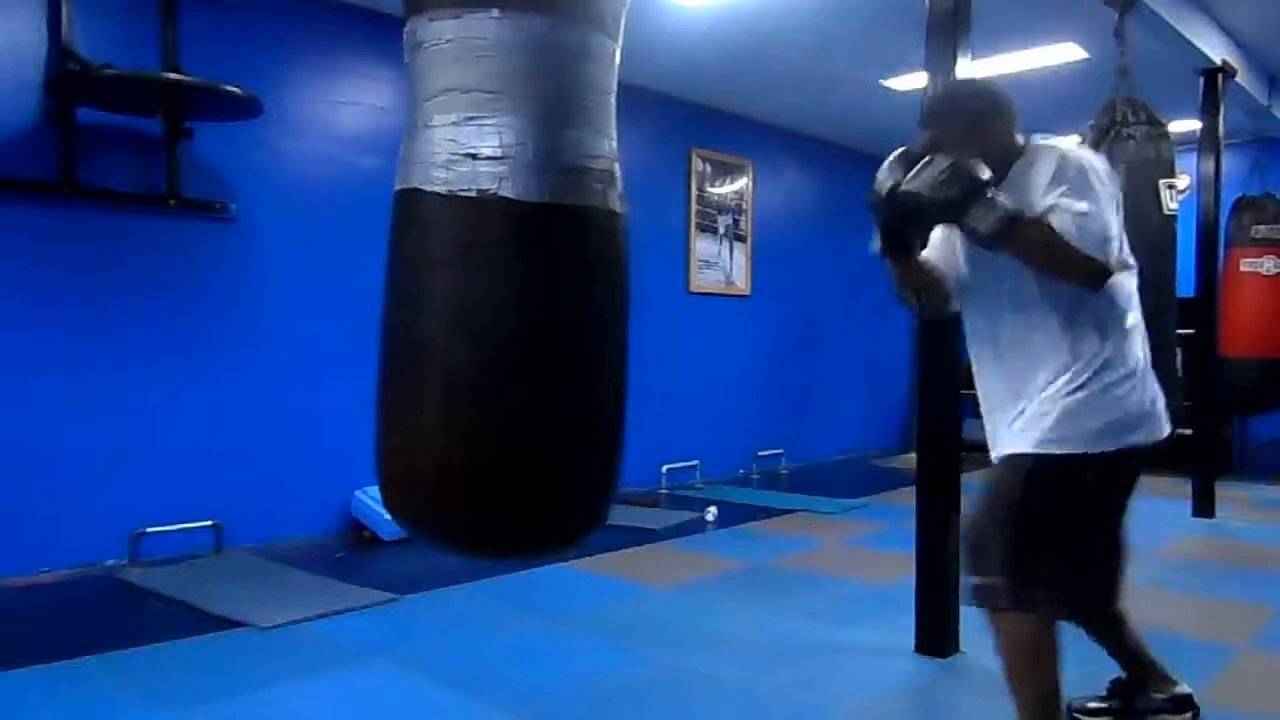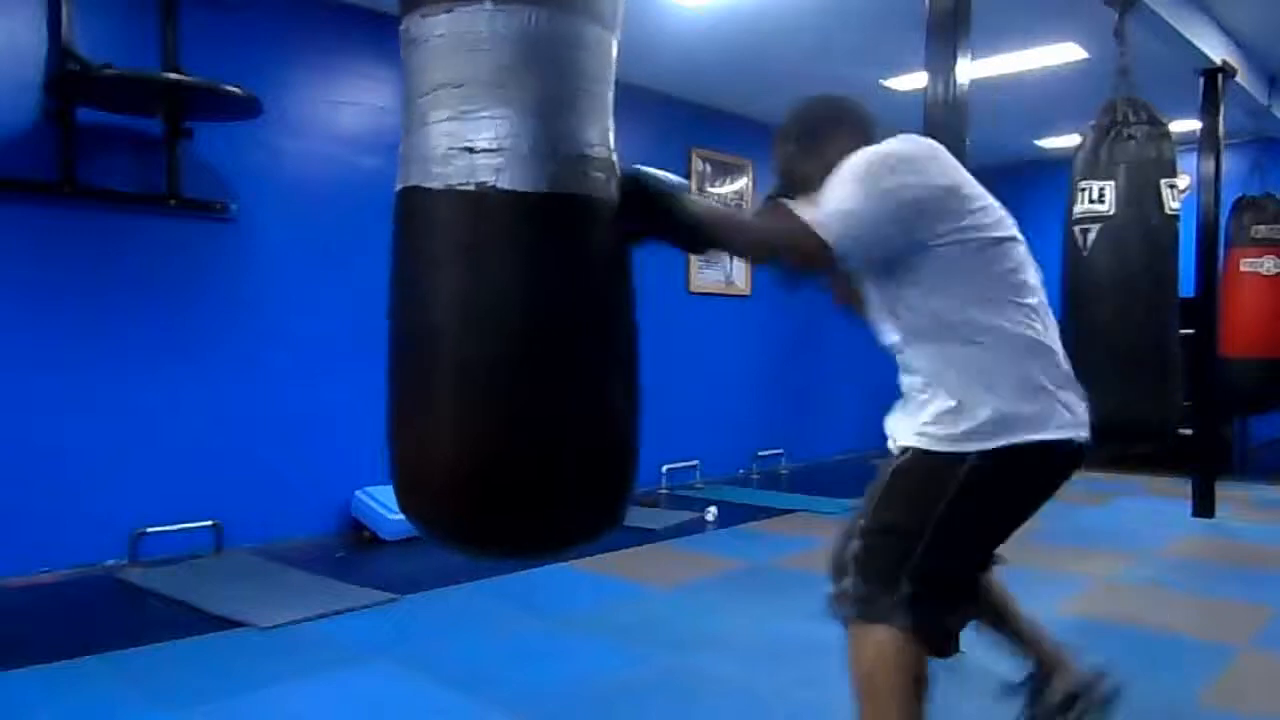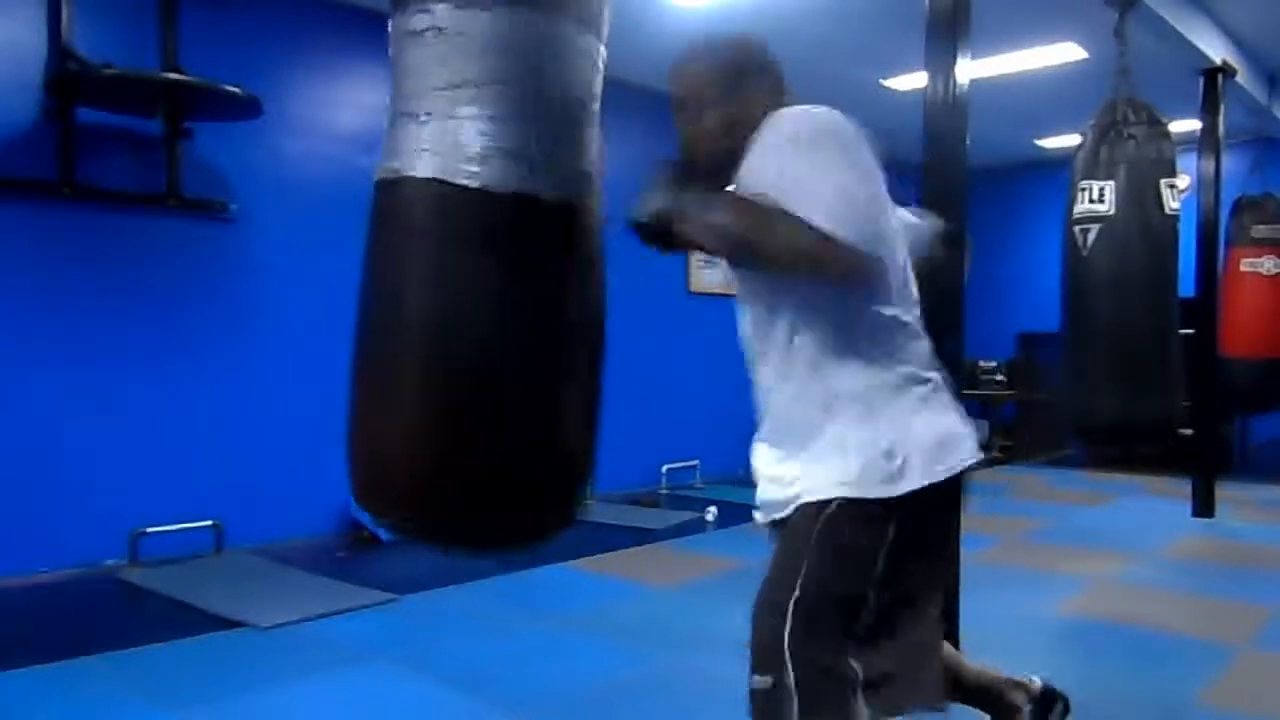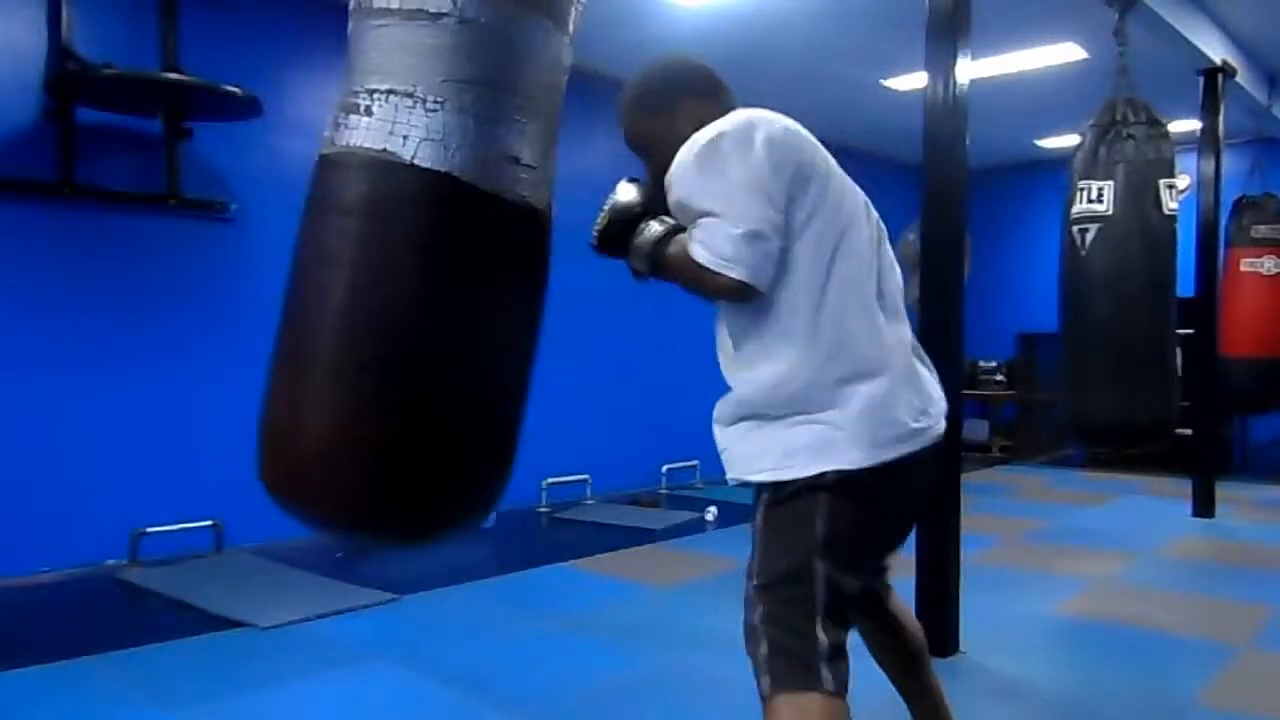
dt=0.3s
person 1, frame 1
left shoulder: (1066, 168)
right shoulder: (968, 206)
left elbow: (1090, 266)
right elbow: (930, 293)
left wrist: (979, 212)
right wrist: (898, 237)
left hip: (1087, 414)
right hip: (1047, 423)
left knee: (1008, 579)
right knee: (1070, 575)
person 1, frame 2
left shoulder: (893, 165)
right shoulder: (910, 177)
left elbow: (810, 249)
right elbow: (882, 306)
left wrist: (682, 213)
right wrist: (845, 277)
left hip: (992, 422)
right hip: (991, 420)
left knee: (876, 583)
right knee: (927, 570)
person 1, frame 3
left shoulder: (807, 136)
left elbow: (833, 256)
left wrist: (708, 210)
left hip: (874, 458)
right hip: (829, 457)
left knee: (797, 664)
person 1, frame 4
left shoulder: (722, 145)
right shoulder: (769, 141)
left elbow: (728, 273)
left wrist: (648, 237)
right wrist: (652, 237)
left hip: (841, 433)
left knee: (793, 641)
right knee: (856, 592)
